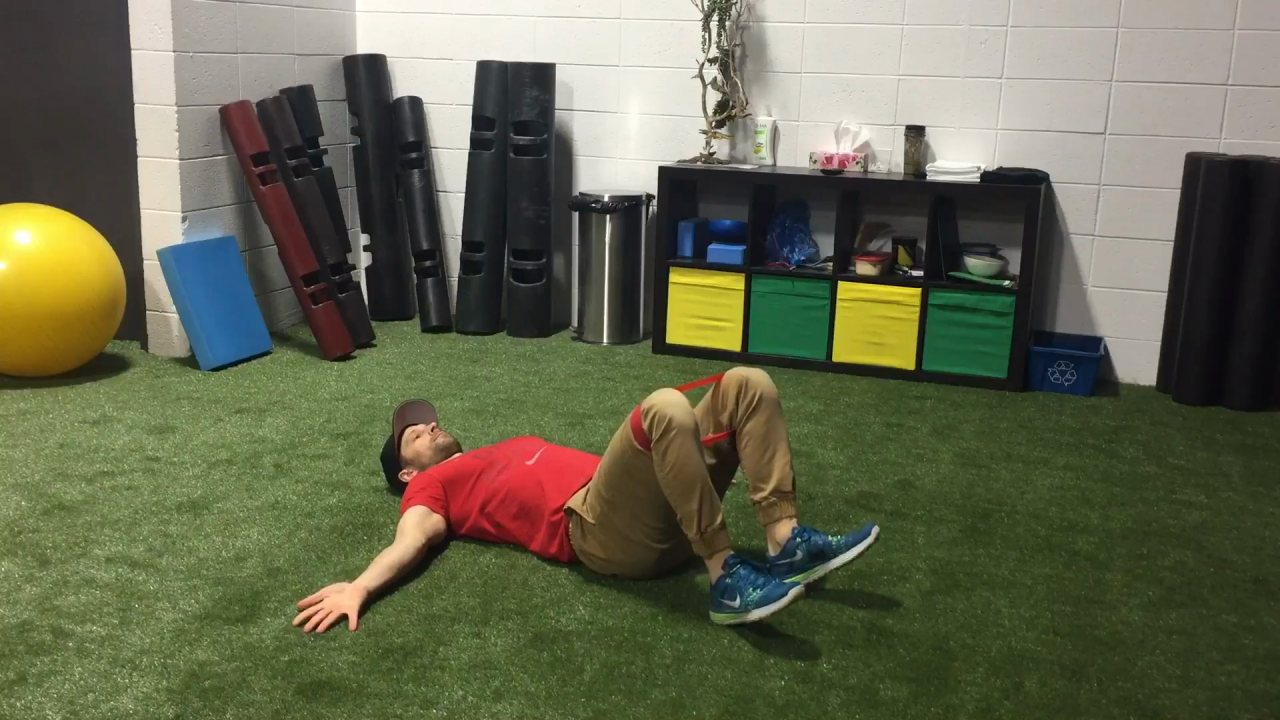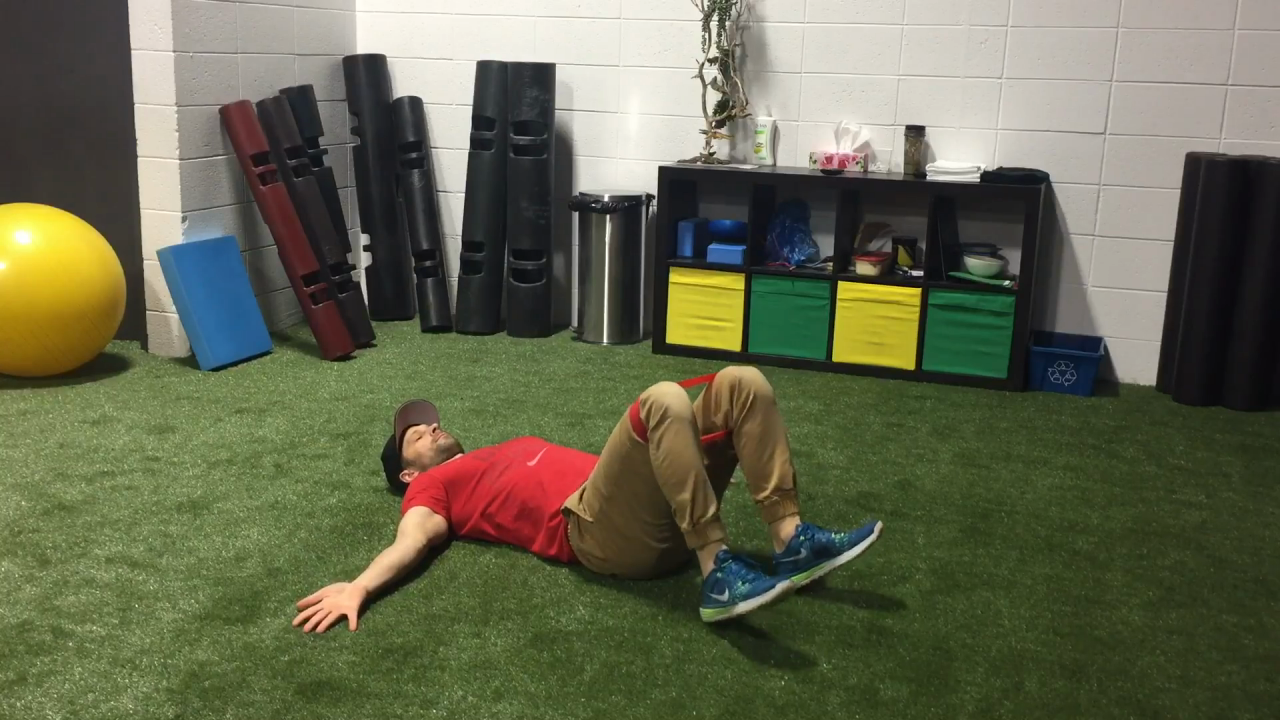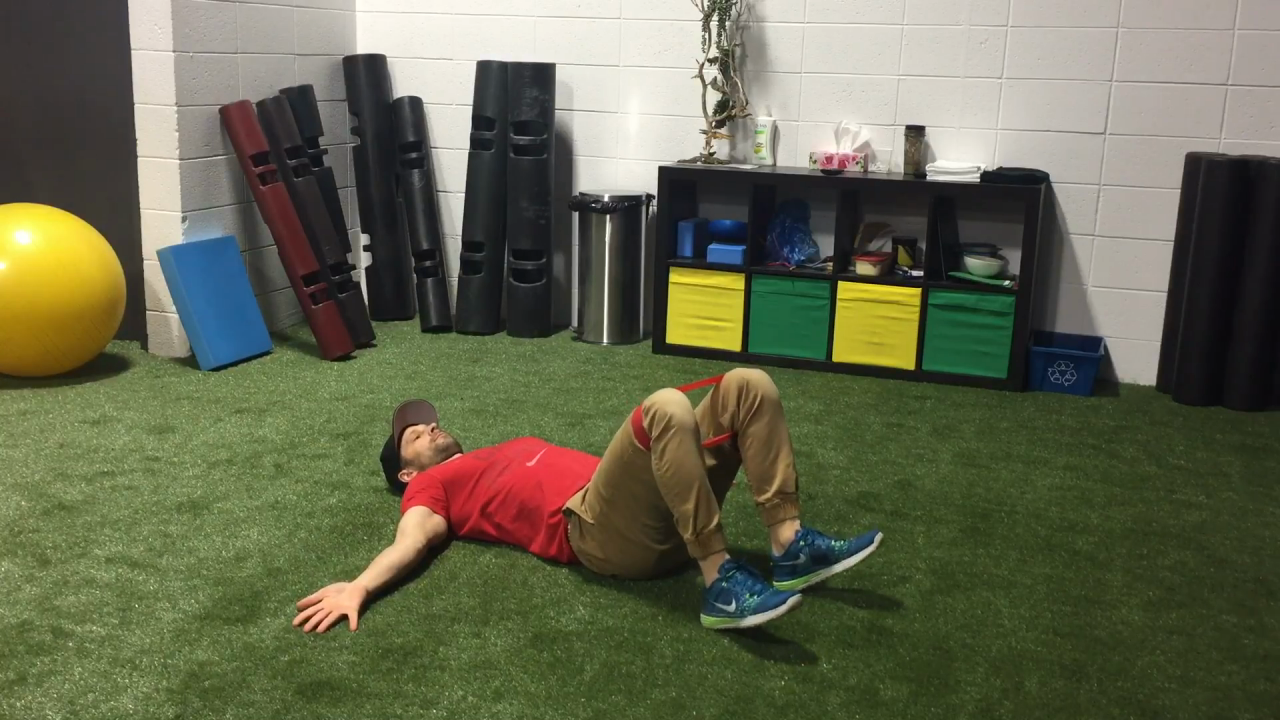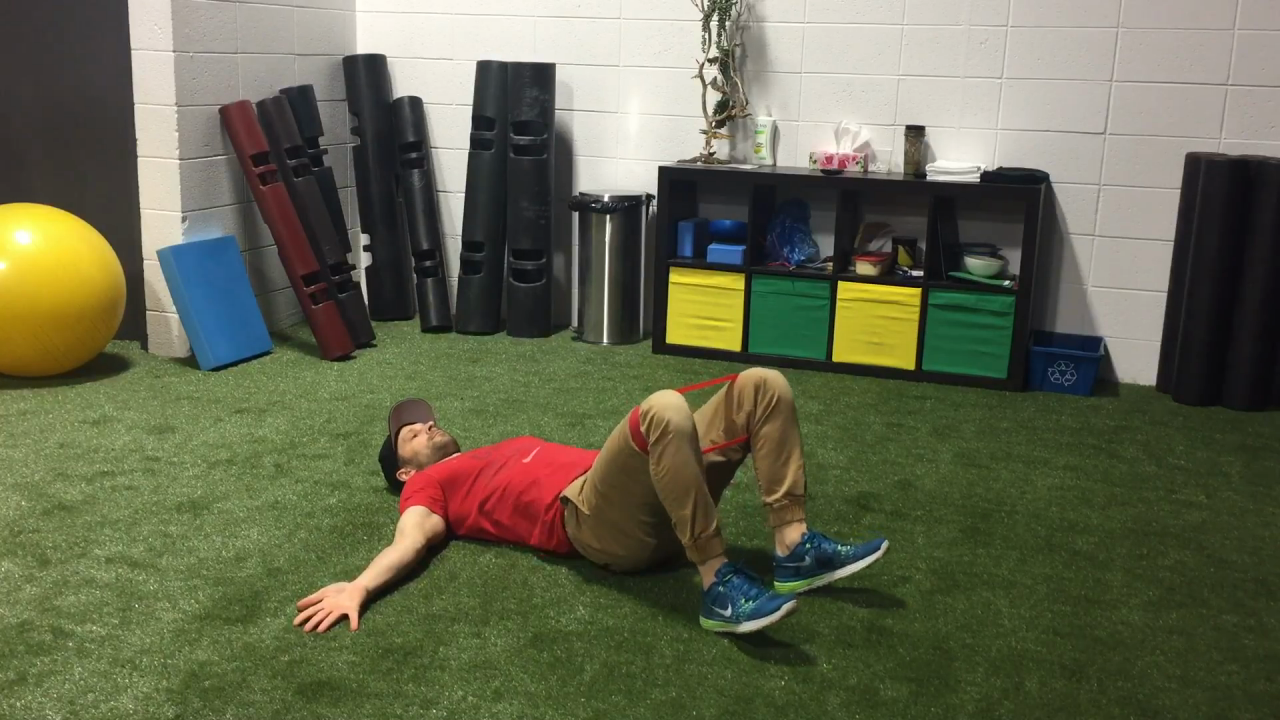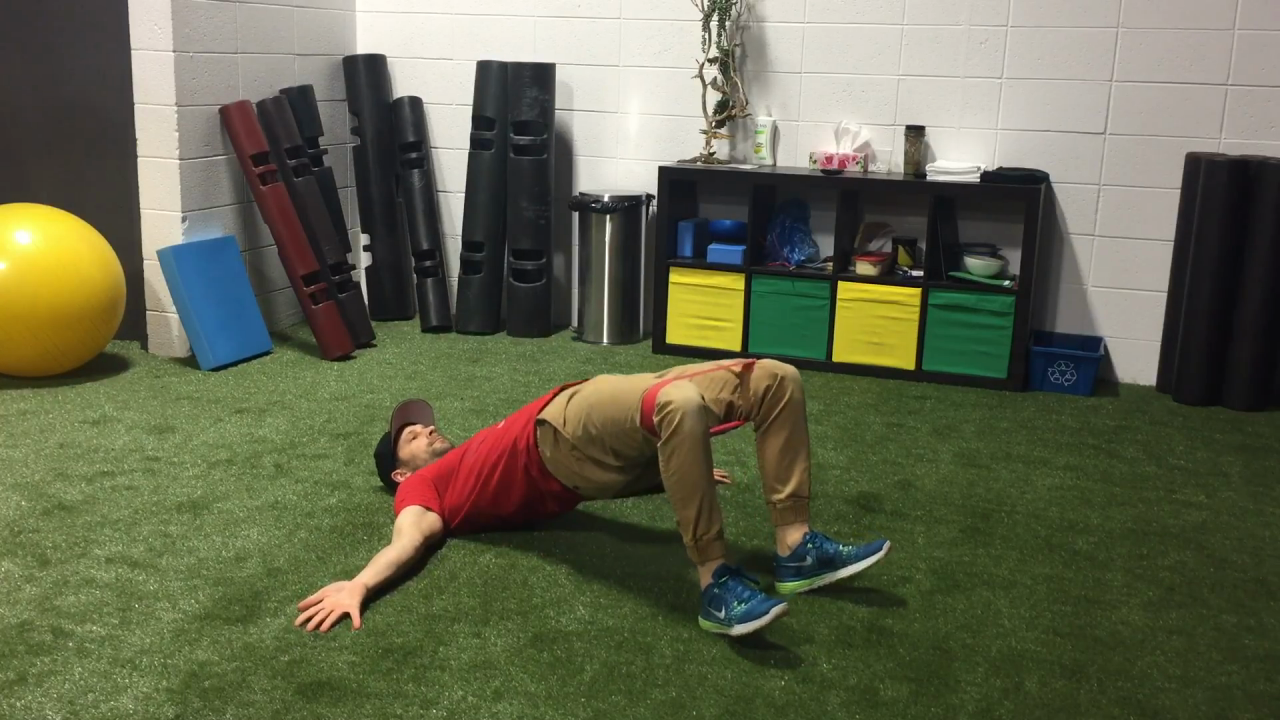
dt=0.7s
person 1, frame 1
left shoulder: (507, 450)
right shoulder: (431, 486)
right elbow: (411, 542)
right wrist: (358, 588)
left hip: (666, 513)
right hip: (601, 530)
left knee: (747, 384)
right knee: (666, 407)
left ankle: (786, 545)
right ankle: (727, 577)
person 1, frame 2
left shoulder: (510, 449)
right shoulder: (431, 488)
right elbow: (411, 544)
right wrist: (357, 588)
left hip: (665, 516)
right hip: (602, 531)
left knee: (742, 384)
right knee: (664, 399)
left ankle: (792, 544)
right ankle: (718, 571)
person 1, frame 3
left shoulder: (508, 451)
right shoulder: (431, 487)
right elbow: (412, 542)
right wrist: (357, 587)
left hip: (665, 514)
right hip: (601, 531)
left knee: (748, 386)
right knee: (667, 407)
left ankle: (790, 548)
right ankle: (721, 584)
person 1, frame 4
left shoulder: (502, 453)
right shoulder: (429, 488)
right elbow: (411, 541)
left wrist: (686, 469)
right wrist: (357, 587)
left hip: (652, 508)
right hip: (593, 517)
left knee: (763, 387)
right knee: (665, 408)
left ankle: (795, 551)
right ankle: (719, 585)
person 1, frame 5
left shoulder: (480, 460)
right shoulder: (421, 487)
right elbow: (408, 541)
left wrist: (678, 466)
right wrist: (354, 586)
left hip: (606, 431)
right hip: (561, 430)
left knee: (776, 380)
right knee: (681, 405)
left ankle: (796, 549)
right ankle: (717, 585)
